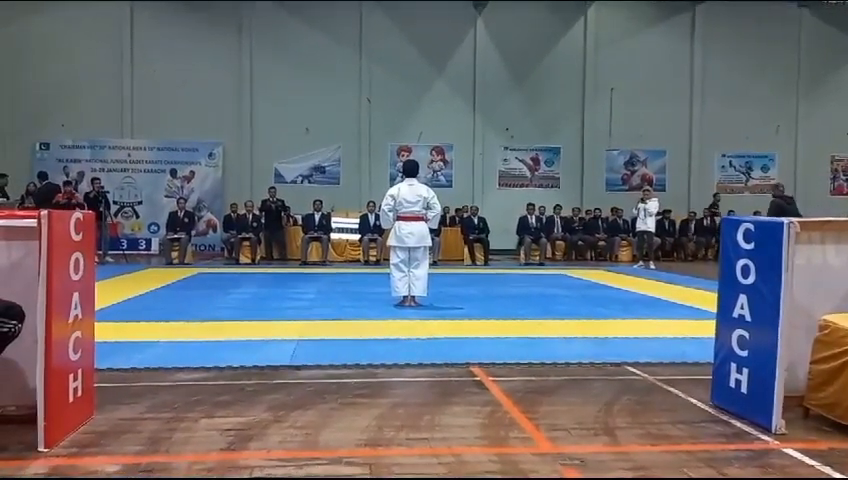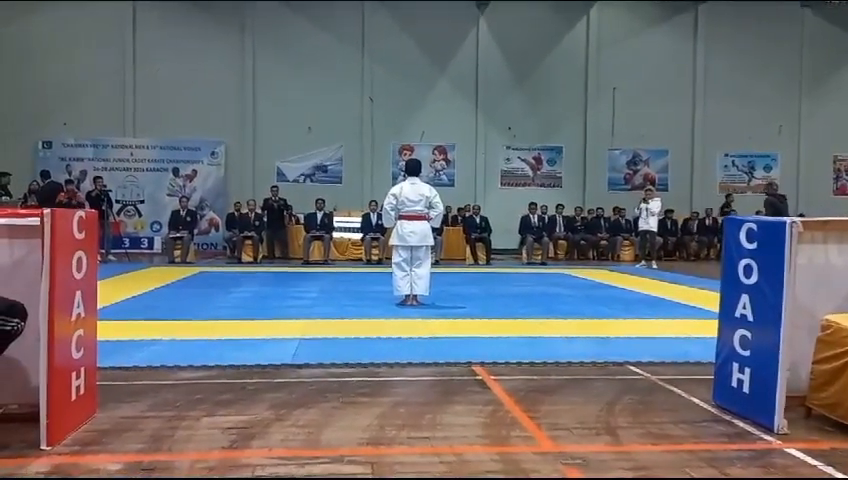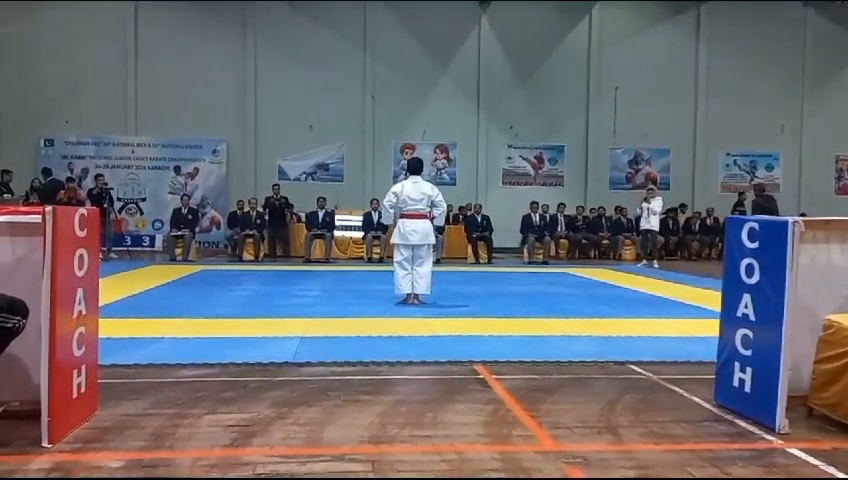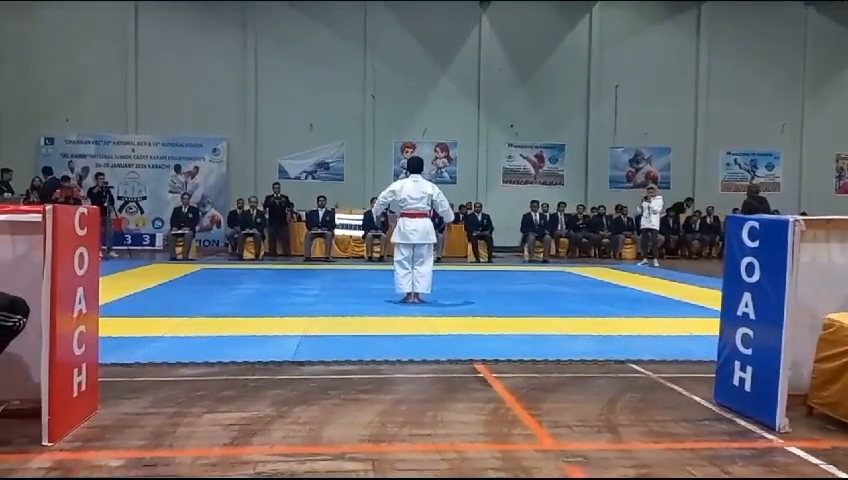
dt=0.3s
person 1, frame 1
left shoulder: (395, 189)
right shoulder: (426, 190)
left elbow: (385, 209)
right elbow: (436, 209)
left wrist: (390, 225)
right wrist: (428, 224)
left hip: (401, 229)
right hip: (420, 230)
left knee: (399, 265)
right knee: (419, 265)
left ankle: (404, 298)
right ankle: (414, 298)
person 1, frame 2
left shoulder: (397, 188)
right shoulder: (428, 189)
left elbow: (387, 208)
right elbow: (438, 208)
left wrist: (392, 224)
right wrist: (429, 223)
left hip: (403, 228)
right hip: (422, 229)
left knee: (401, 265)
right knee: (421, 265)
left ankle: (406, 297)
right ankle: (416, 297)
person 1, frame 3
left shoulder: (399, 187)
right shoulder: (430, 187)
left elbow: (387, 204)
right elbow: (441, 206)
left wrist: (390, 221)
right wrist: (436, 223)
left hip: (405, 227)
right hip: (424, 227)
left knee: (403, 263)
right knee: (422, 263)
left ankle: (408, 296)
right ankle: (417, 296)
person 1, frame 4
left shoulder: (399, 185)
right shoulder: (430, 186)
left elbow: (382, 200)
right elbow: (443, 205)
left wrist: (377, 214)
right wrist: (448, 220)
left hip: (405, 225)
right hip: (424, 226)
left knee: (403, 262)
right knee: (423, 263)
left ankle: (408, 294)
right ankle: (417, 295)
